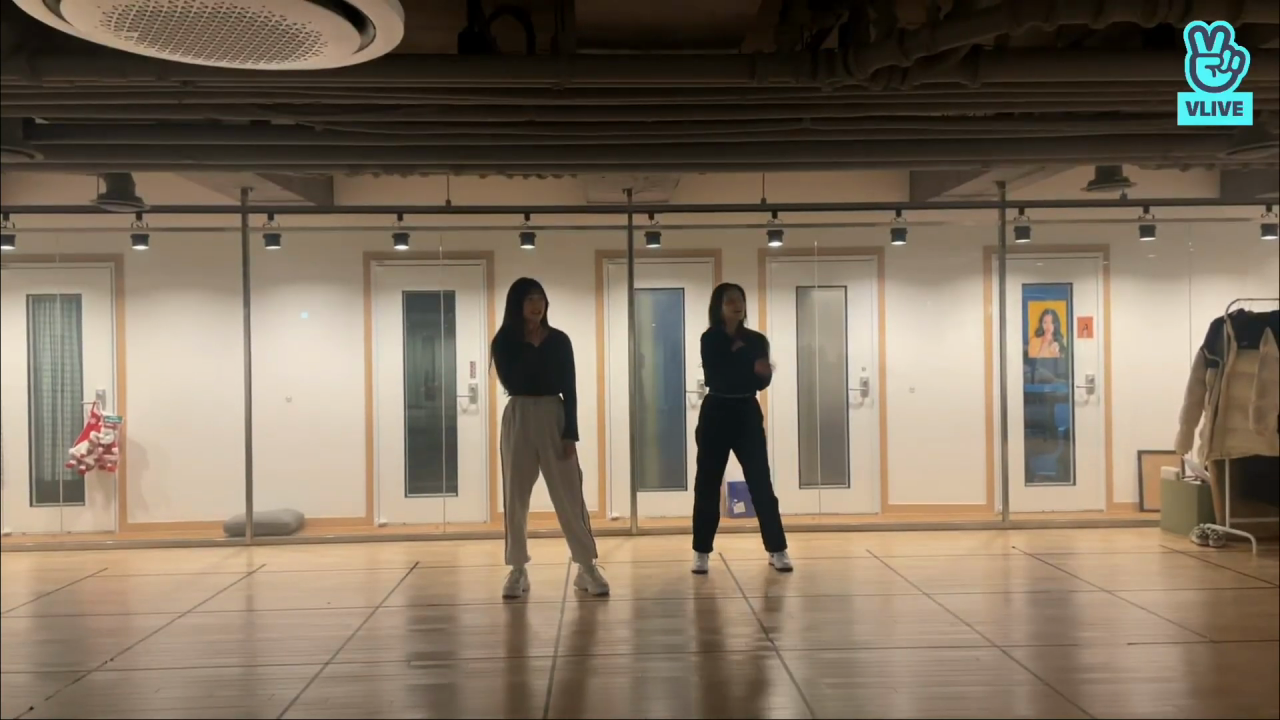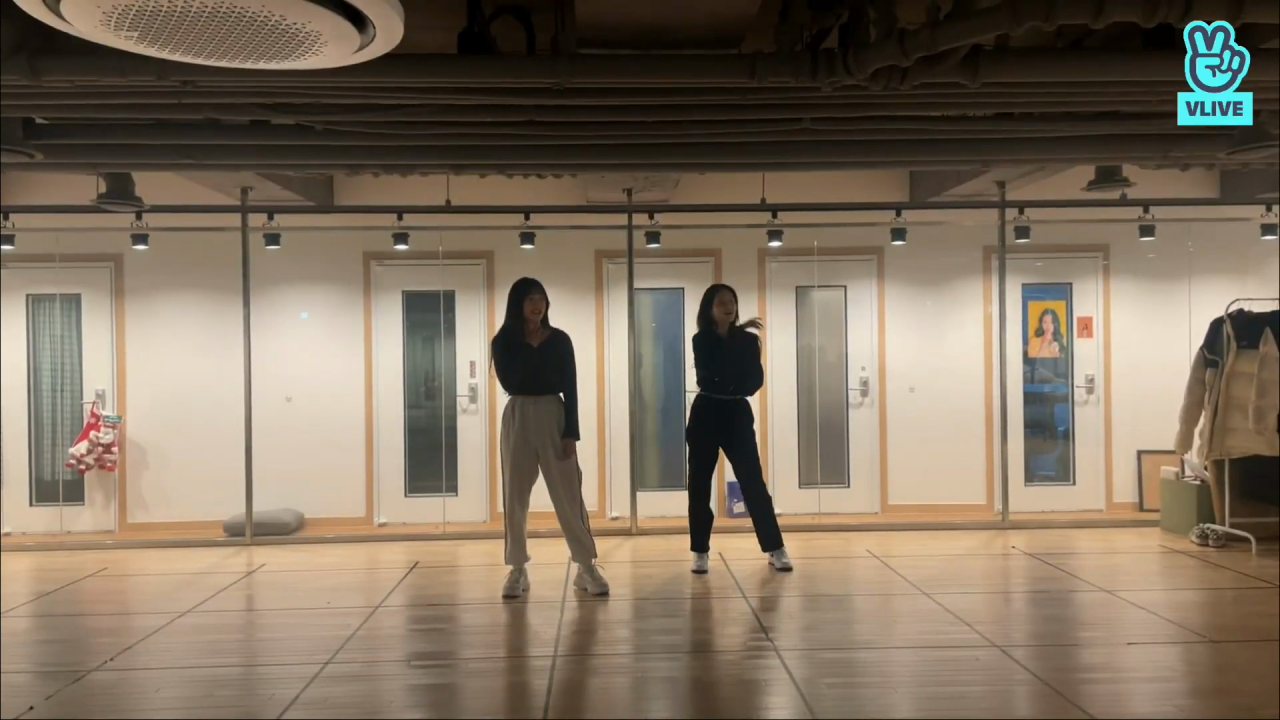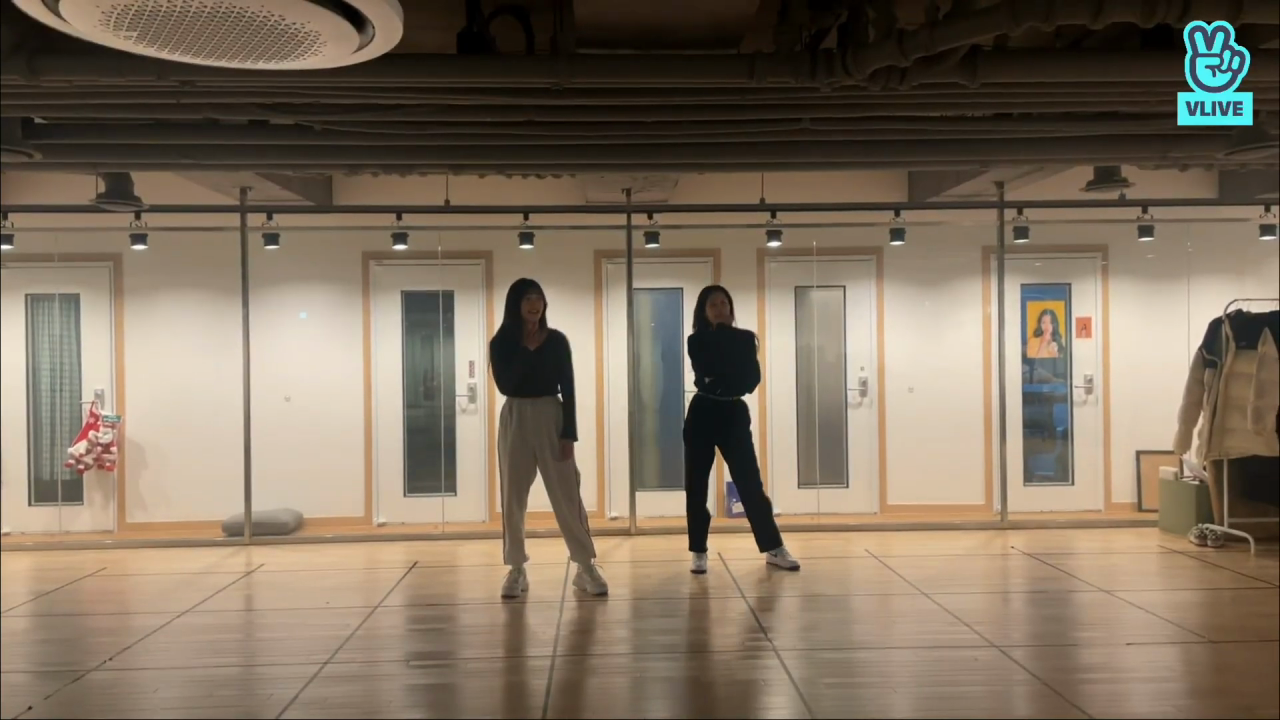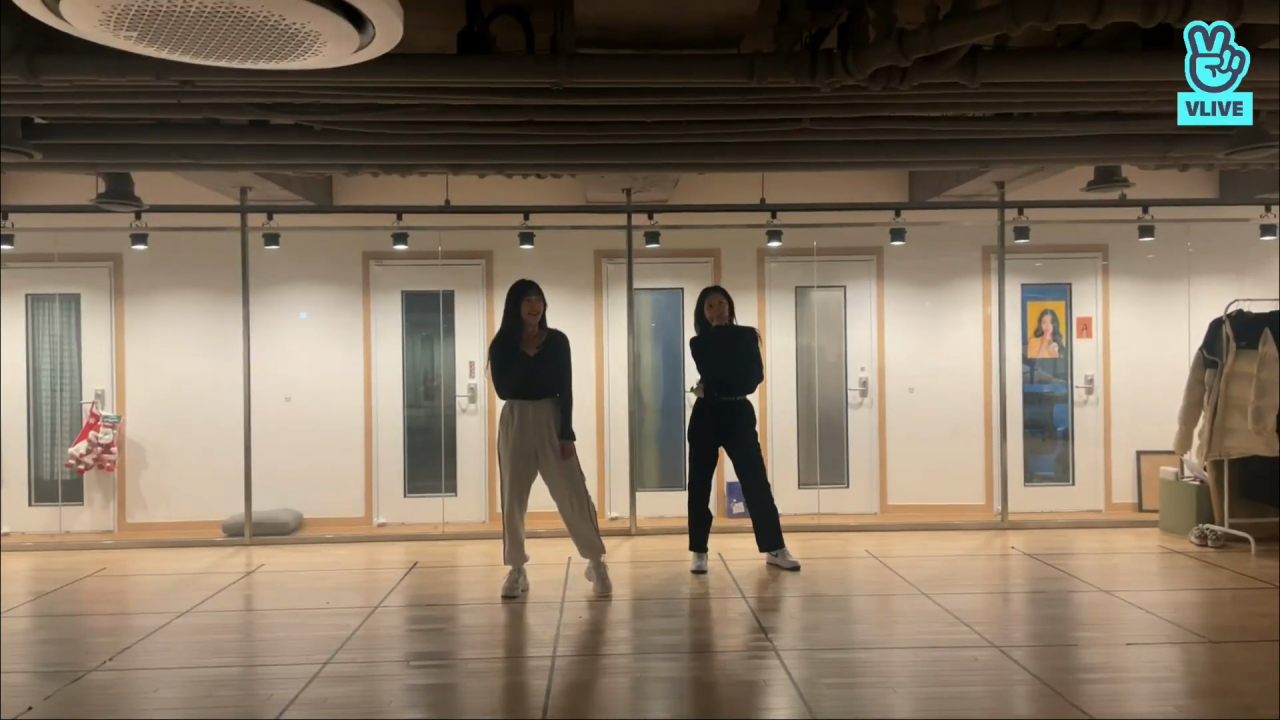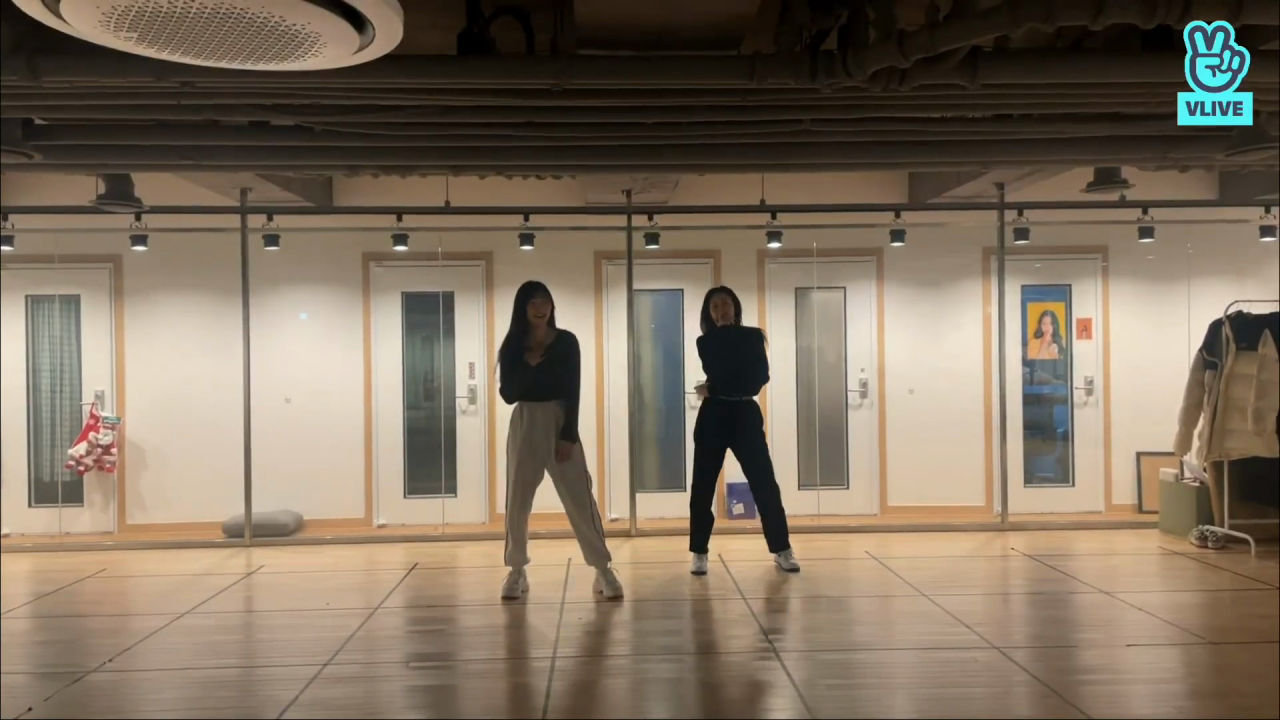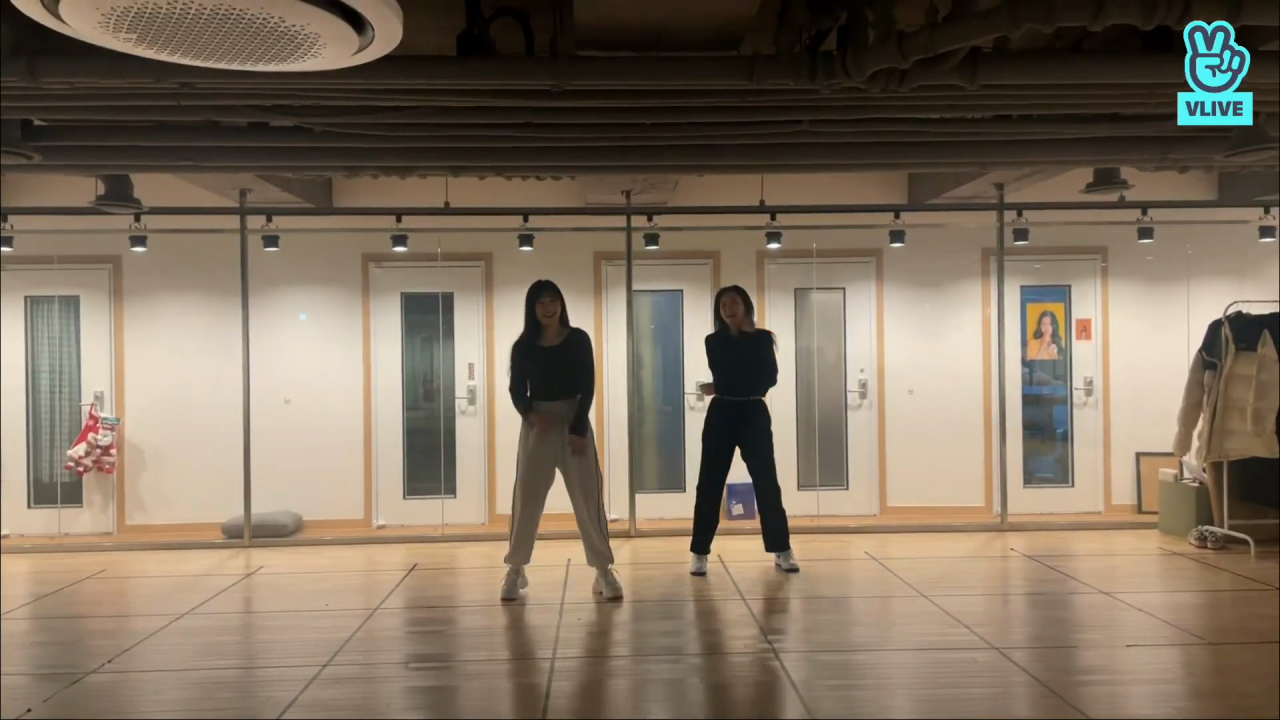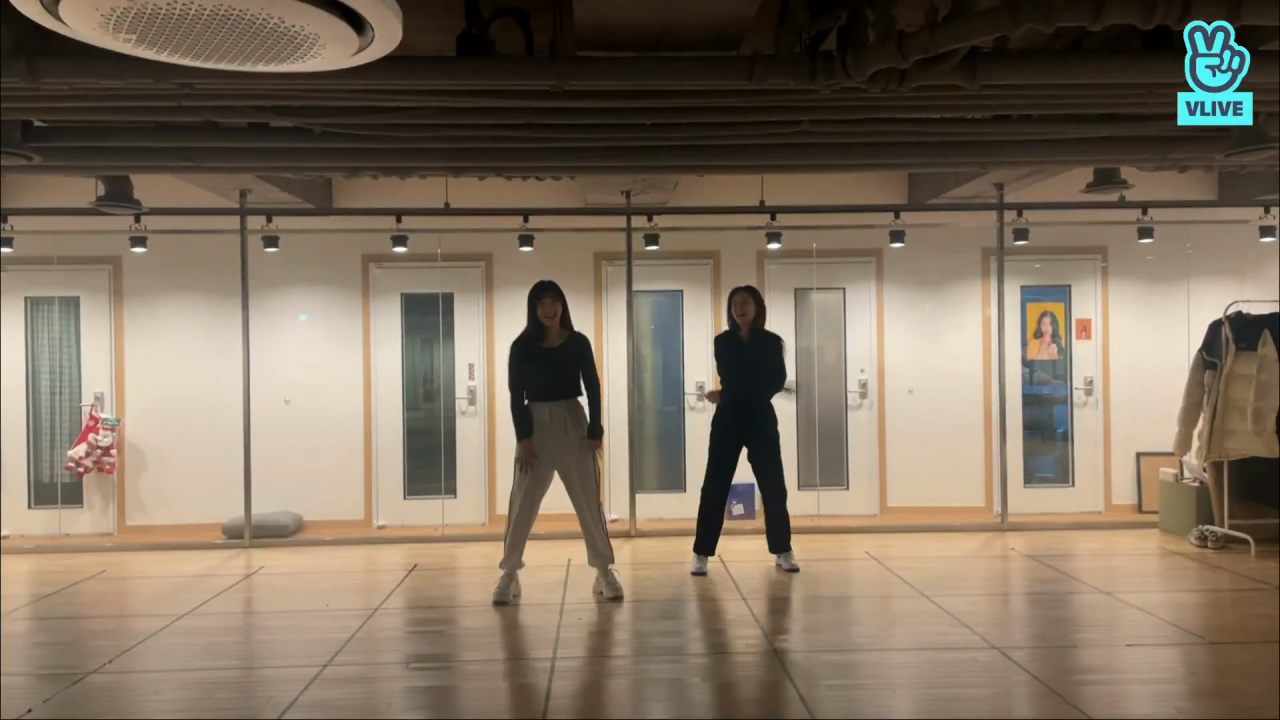
dt=0.2s
person 1, frame 1
left shoulder: (559, 340)
right shoulder: (504, 342)
left elbow: (569, 388)
right elbow: (511, 382)
left wrist: (571, 433)
right wrist: (530, 347)
left hip: (553, 416)
right hip: (518, 418)
left knee: (569, 494)
right knee: (515, 496)
left ankle: (587, 567)
right ankle: (518, 570)
person 1, frame 2
left shoulder: (559, 340)
right shoulder: (504, 341)
left elbow: (570, 388)
right elbow: (509, 383)
left wrist: (571, 432)
right wrist: (530, 347)
left hip: (554, 416)
right hip: (518, 418)
left knee: (568, 494)
right knee: (515, 496)
left ankle: (586, 567)
right ankle: (517, 570)
person 1, frame 3
left shoulder: (557, 341)
right shoulder: (502, 343)
left elbow: (568, 389)
right elbow: (504, 385)
left wrist: (569, 433)
right wrist: (526, 351)
left hip: (551, 417)
right hip: (515, 419)
left knee: (566, 494)
right knee: (513, 496)
left ankle: (585, 567)
right ankle: (516, 570)
person 1, frame 4
left shoulder: (557, 341)
right shoulder: (502, 345)
left elbow: (565, 389)
right elbow: (503, 389)
left wrist: (567, 434)
right wrist: (525, 355)
left hip: (550, 419)
right hip: (515, 422)
left knee: (573, 492)
right knee: (513, 497)
left ankle: (596, 562)
right ankle: (516, 570)
person 1, frame 5
left shoulder: (566, 341)
right shoulder: (512, 348)
left elbow: (573, 392)
right elbow: (508, 394)
left wrist: (569, 435)
right wrist: (528, 365)
left hip: (559, 421)
right hip: (525, 423)
left knee: (578, 497)
right knee: (517, 500)
left ankle: (603, 570)
right ankle: (517, 571)
person 1, frame 6
left shoulder: (578, 340)
right shoulder: (523, 347)
left elbow: (588, 387)
right elbow: (516, 392)
left wrist: (578, 429)
right wrist: (531, 414)
left hip: (574, 421)
right hip: (537, 426)
left knee: (588, 498)
right knee: (526, 499)
left ankle: (603, 571)
right ankle: (516, 569)
person 1, frame 7
left shoulder: (578, 343)
right shoulder: (522, 346)
left elbow: (593, 389)
right elbow: (516, 395)
left wrist: (595, 431)
right wrist: (523, 438)
left hip: (572, 422)
right hip: (535, 424)
left knee: (588, 499)
right knee: (523, 502)
left ankle: (604, 571)
right ankle: (509, 575)
person 2, frame 1
left shoulder: (756, 340)
right shoulder: (710, 339)
left elbow: (764, 380)
right elbow: (715, 378)
left wrist: (742, 354)
right wrist: (750, 368)
left hip: (747, 413)
right hip: (715, 413)
left knee: (760, 483)
right knee: (707, 484)
left ankle: (776, 550)
right ankle: (701, 552)
person 2, frame 2
left shoulder: (749, 340)
right shoulder: (702, 340)
left elbow: (755, 382)
right elbow: (712, 370)
right wrist: (738, 335)
left hip: (737, 414)
right hip: (706, 413)
left knee: (753, 483)
right knee: (699, 485)
left ankle: (775, 549)
right ankle: (700, 552)
person 2, frame 3
left shoulder: (745, 339)
right shoulder: (697, 341)
left elbow: (752, 380)
right elbow: (708, 369)
left wrist: (719, 383)
right wrist: (719, 331)
left hip: (734, 413)
right hip: (702, 414)
left knee: (750, 482)
right knee: (696, 485)
left ankle: (774, 549)
right ankle: (698, 552)
person 2, frame 4
left shoulder: (746, 336)
right shoulder: (699, 343)
left elbow: (755, 377)
right elbow: (711, 373)
left wrist: (714, 388)
right wrist: (718, 332)
left hip: (739, 413)
right hip: (707, 415)
left knee: (756, 481)
right knee: (699, 485)
left ankle: (776, 549)
right ankle: (699, 552)
person 2, frame 5
left shoulder: (752, 337)
right shoulder: (706, 342)
left elbow: (760, 377)
right elbow: (718, 372)
left wrist: (716, 388)
right wrist: (724, 332)
left hip: (746, 414)
right hip: (714, 415)
left knee: (765, 482)
right knee: (703, 486)
left ankle: (782, 550)
right ankle: (699, 553)
person 2, frame 6
left shoulder: (762, 338)
right shoulder: (714, 342)
left elbow: (769, 378)
right elbow: (726, 374)
left wrist: (722, 388)
right wrist: (743, 336)
left hip: (754, 415)
right hip: (722, 416)
left knee: (767, 484)
right knee: (709, 486)
left ankle: (782, 551)
right ankle: (700, 553)
person 2, frame 7
left shoulder: (772, 342)
right shoulder: (723, 342)
left elbow: (775, 382)
right elbow: (732, 380)
left wrist: (729, 394)
left hip: (761, 417)
right hip: (729, 418)
left knee: (774, 487)
right knee: (715, 487)
left ankle: (783, 552)
right ankle: (702, 554)
